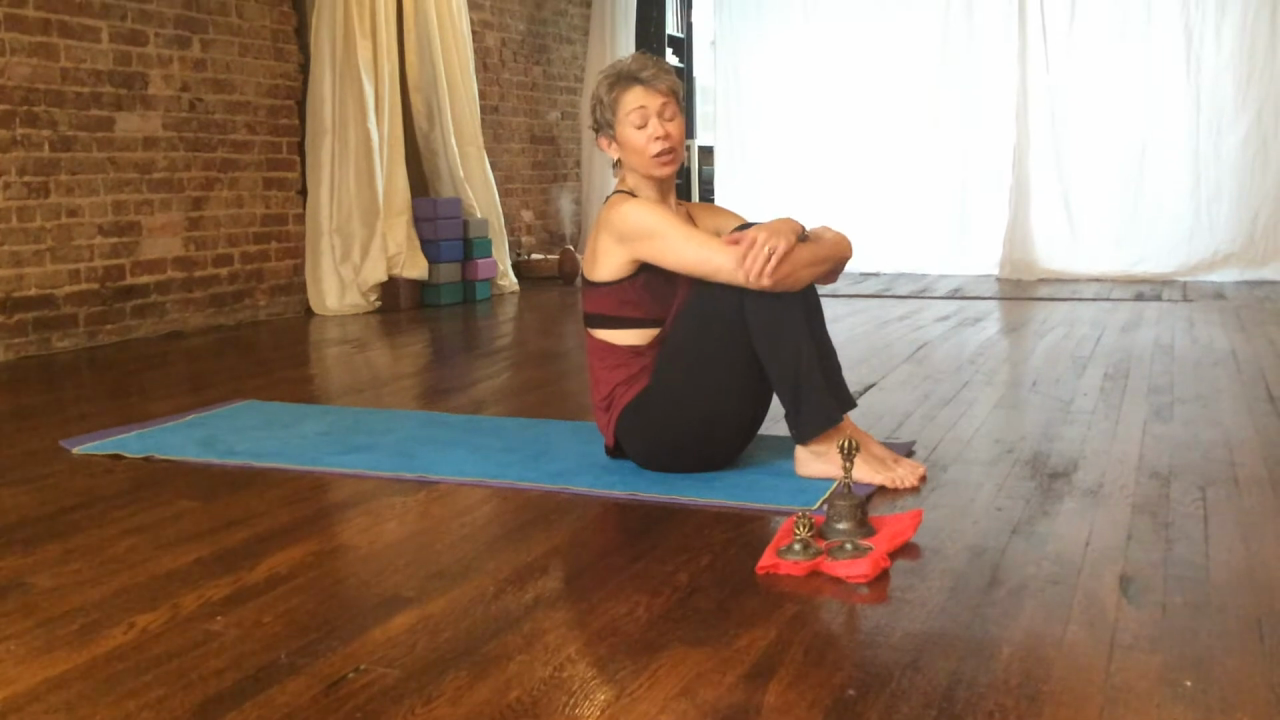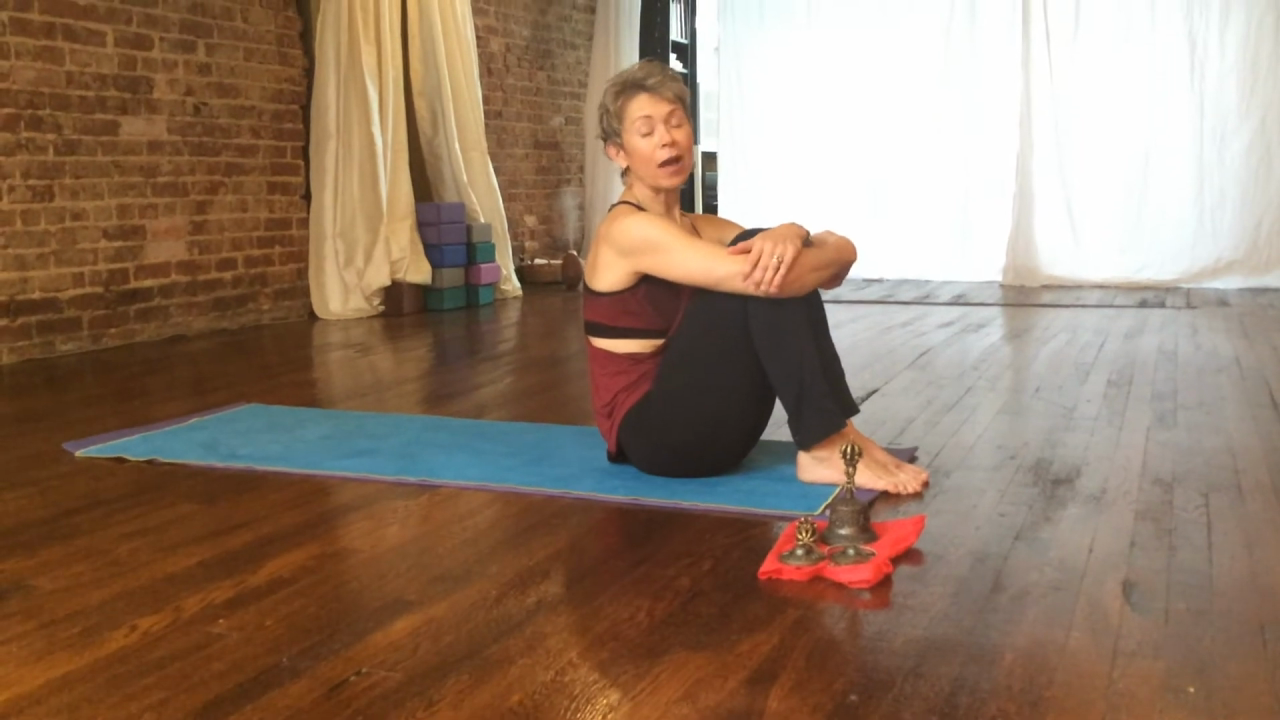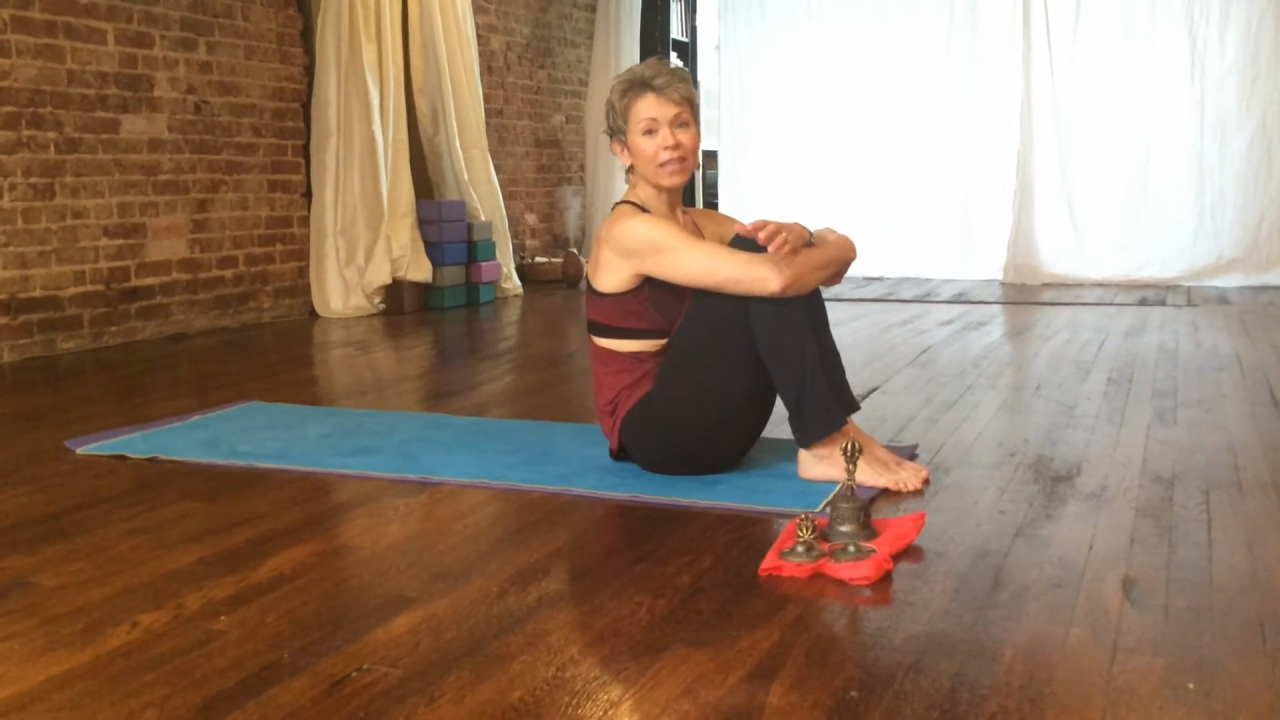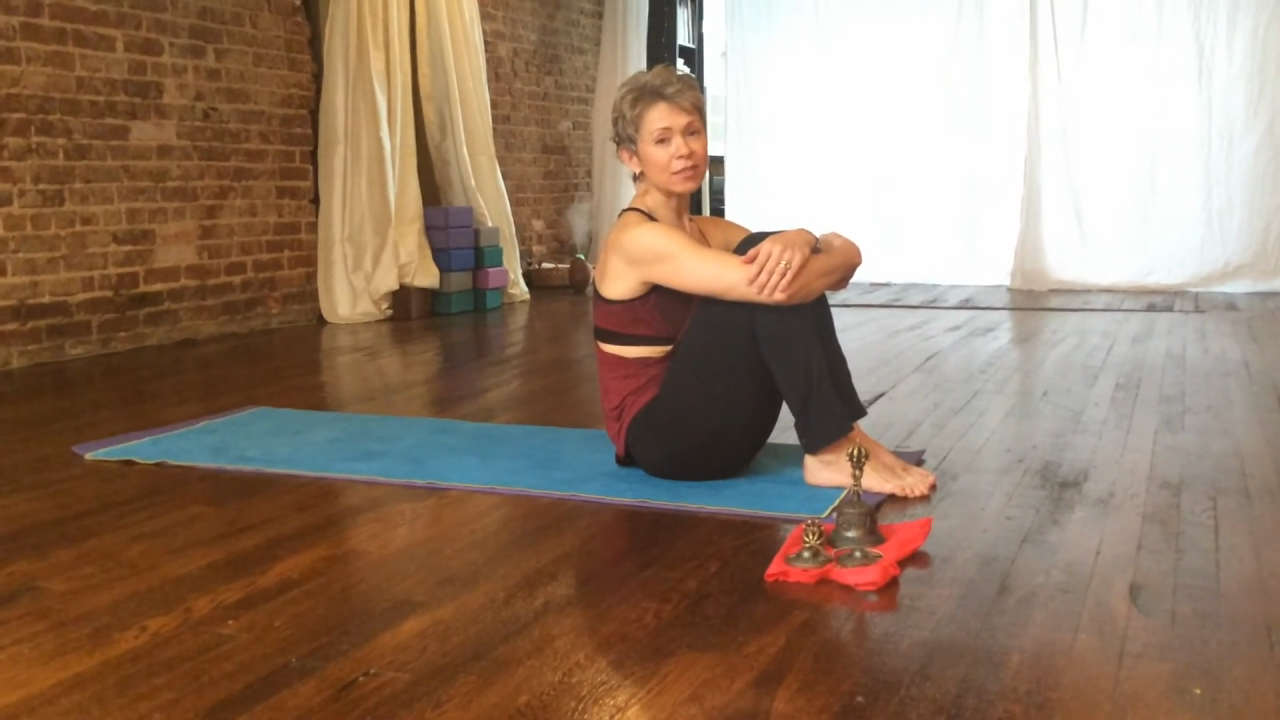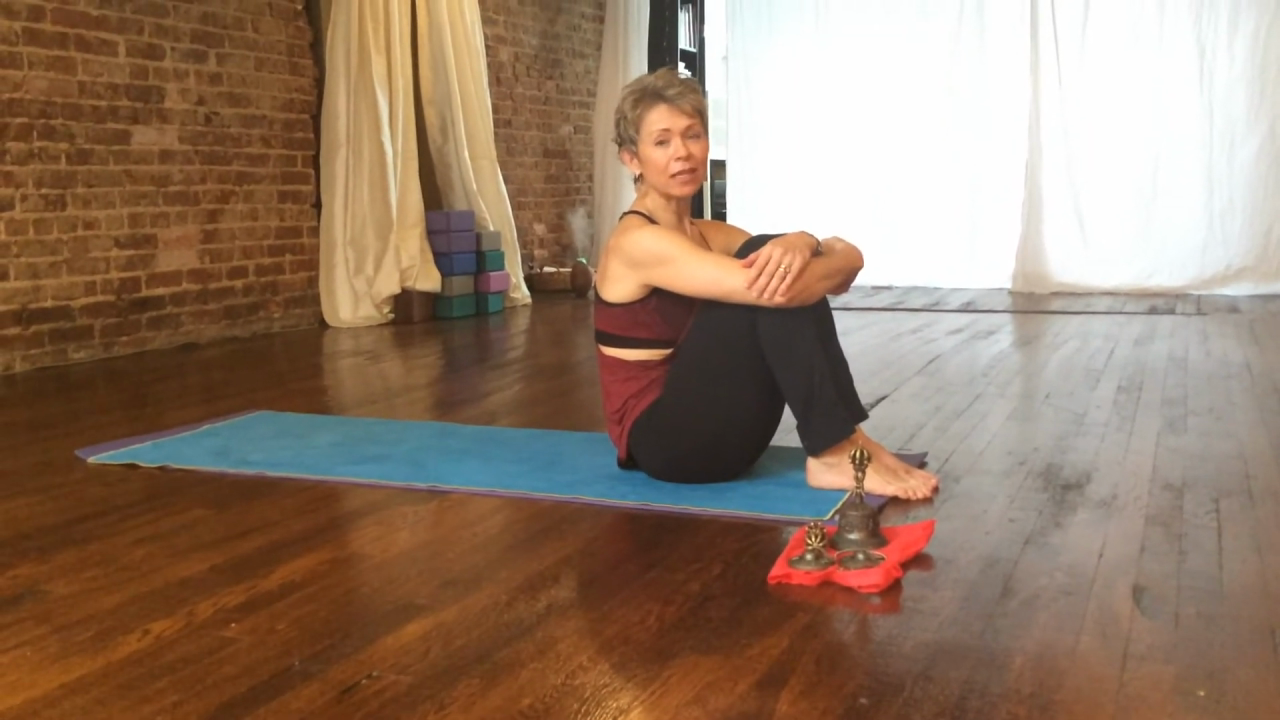
dt=1s
person 1, frame 1
left shoulder: (697, 216)
right shoulder: (628, 218)
left elbow: (820, 269)
right elbow: (761, 271)
left wrist: (788, 230)
right wrist: (835, 244)
left hip: (702, 420)
right hip: (651, 427)
left knee: (782, 265)
right knee: (763, 269)
left ankle: (833, 430)
right ankle: (822, 444)
person 1, frame 2
left shoulder: (699, 228)
right shoulder: (629, 229)
left elbow: (826, 273)
right elbow: (760, 277)
left wrist: (793, 234)
right wrist: (841, 248)
left hip: (703, 425)
right hip: (653, 432)
left knee: (782, 268)
right knee: (767, 275)
left ankle: (833, 436)
right ankle: (825, 448)
person 1, frame 3
left shoulder: (701, 223)
right shoulder: (632, 231)
left elbow: (798, 273)
right elbow: (772, 279)
left wrist: (796, 236)
right wrist: (839, 247)
left hip: (705, 423)
right hip: (656, 431)
left knee: (788, 267)
right knee: (773, 276)
left ankle: (835, 435)
right ankle: (826, 446)
person 1, frame 4
left shoulder: (707, 231)
right shoulder: (638, 238)
left elbow: (823, 276)
right elbow: (773, 287)
left wrist: (802, 240)
right wrist: (845, 252)
left hip: (711, 429)
right hip: (661, 436)
left knee: (790, 273)
right knee: (775, 285)
left ankle: (843, 439)
right ankle: (832, 452)
person 1, frame 5
left shoulder: (708, 235)
right shoulder: (638, 242)
left elbow: (833, 279)
right elbow: (797, 281)
left wrist: (803, 244)
right wrist: (846, 255)
left hip: (713, 431)
right hip: (664, 439)
left knee: (789, 279)
right knee: (774, 289)
left ankle: (845, 442)
right ankle: (834, 455)
